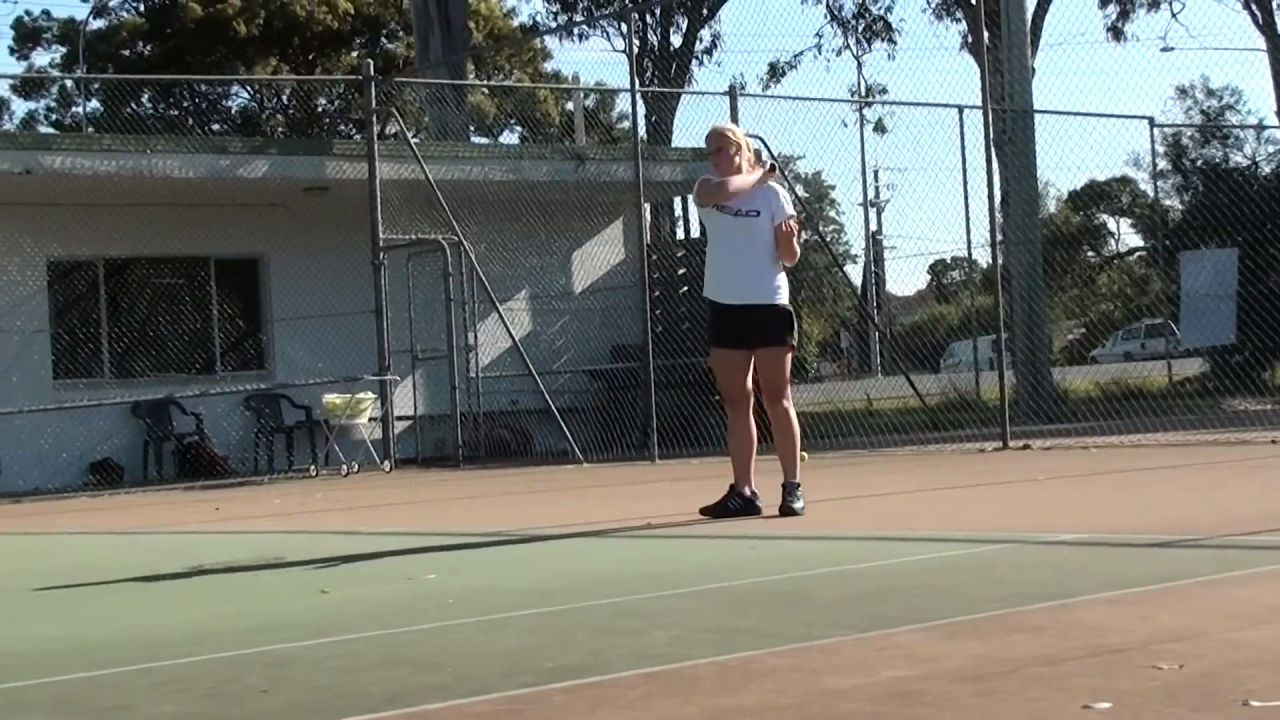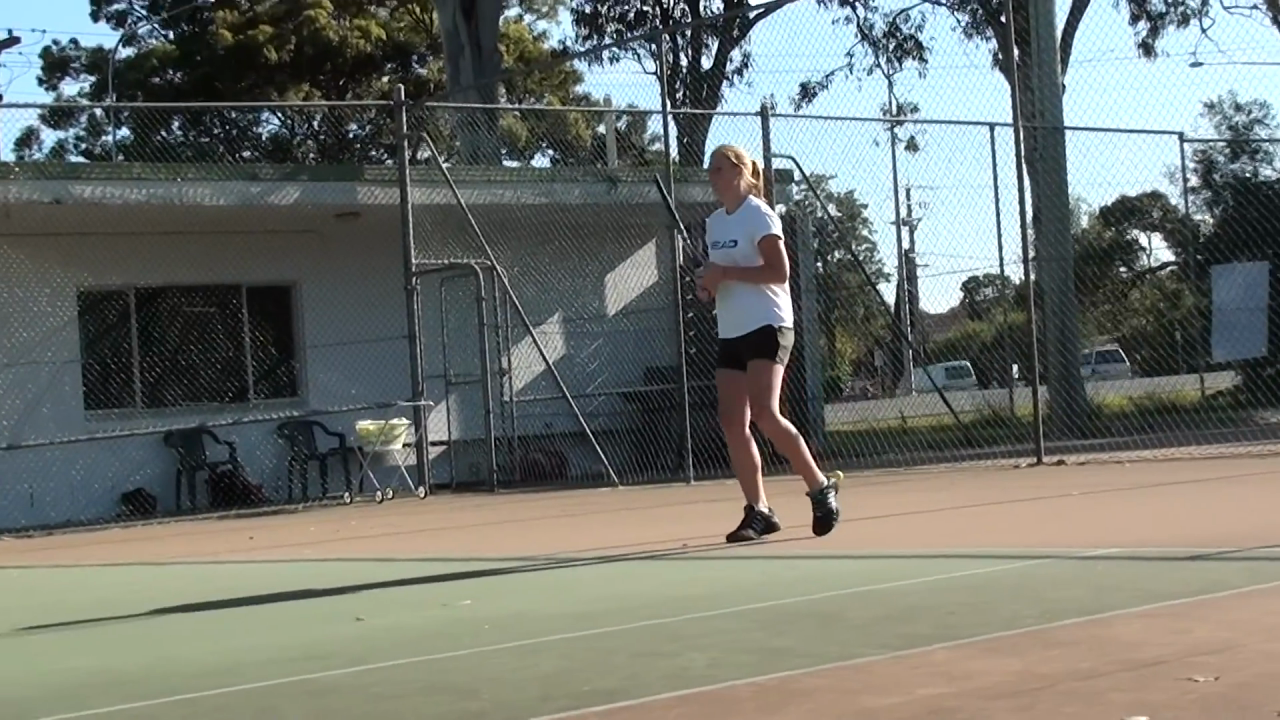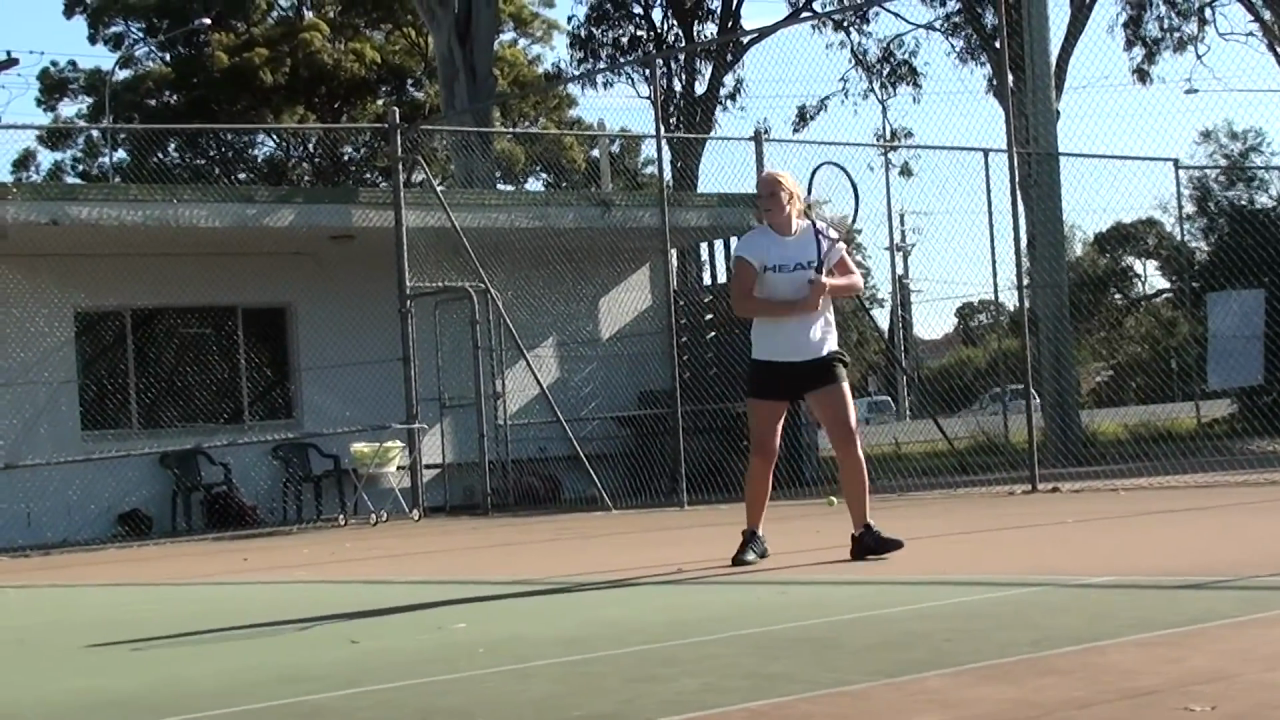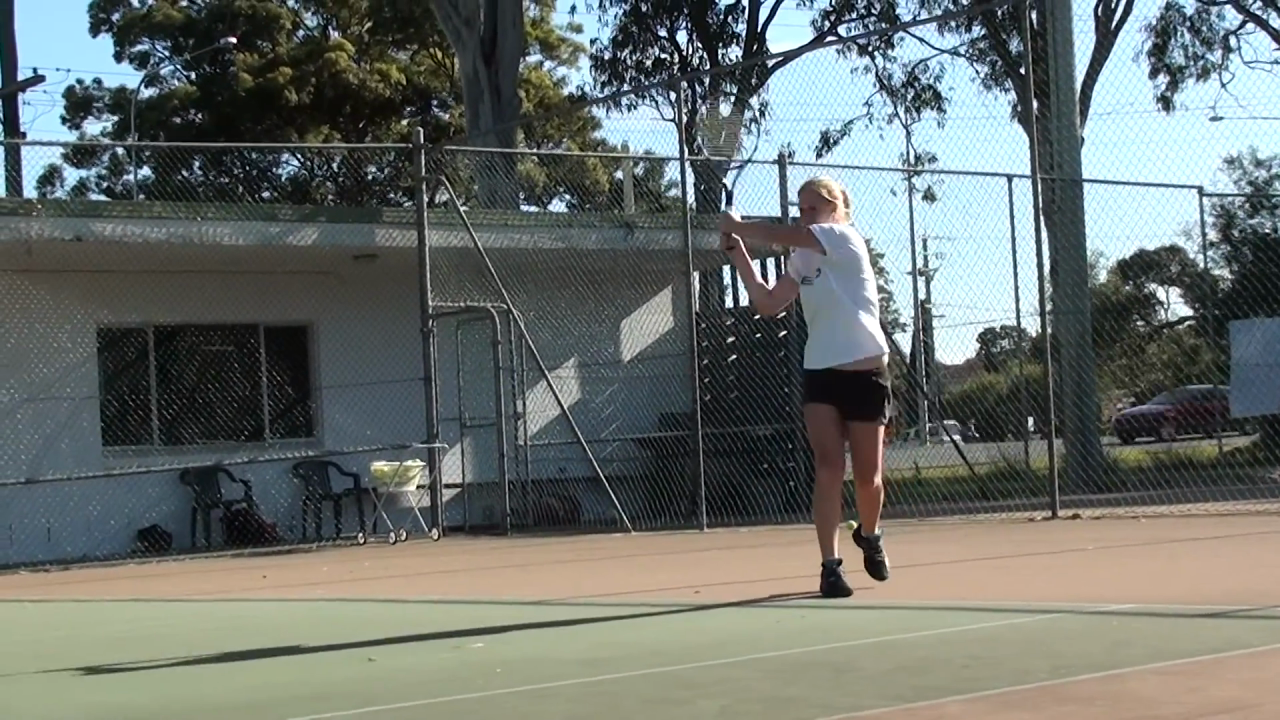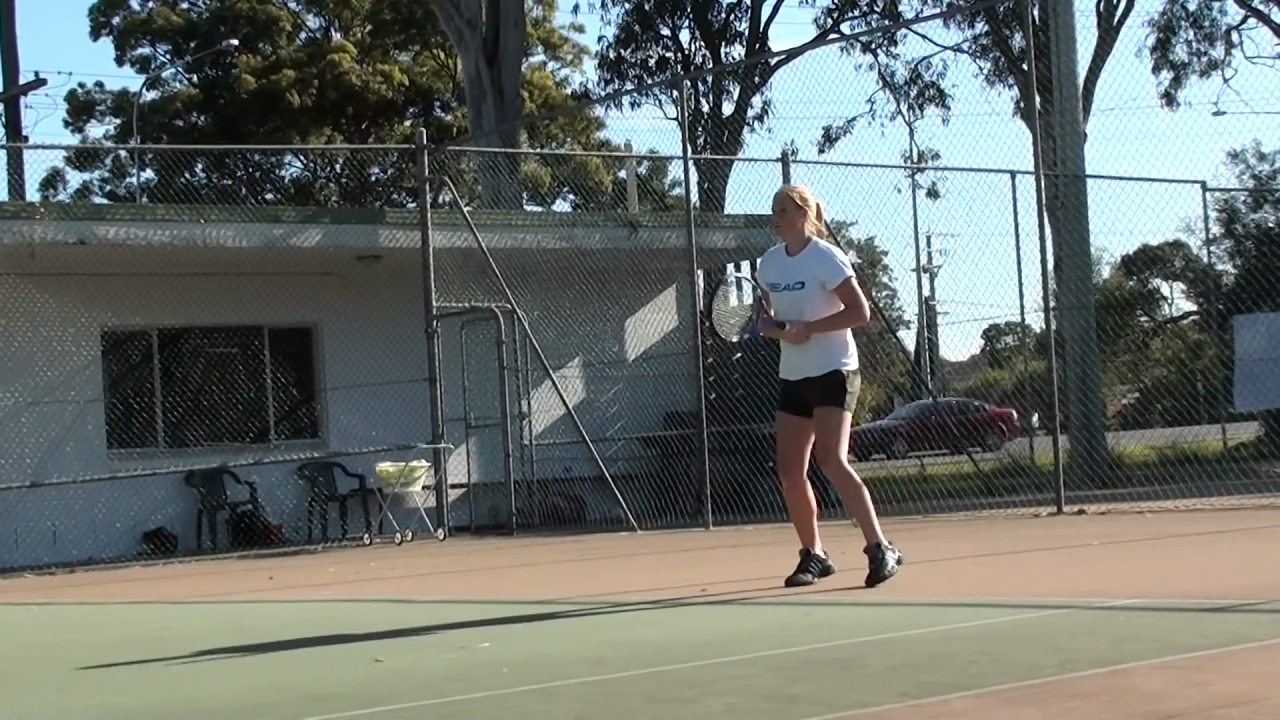
dt=1s
person 1, frame 1
left shoulder: (773, 194)
right shoulder: (709, 190)
left elbow: (789, 258)
right elbow: (723, 189)
left wrist: (790, 238)
right wrist: (756, 174)
left hip: (769, 305)
right hip: (725, 308)
left knee: (777, 399)
right knee: (736, 404)
left ankle: (792, 487)
right ankle: (743, 492)
person 1, frame 2
left shoulder: (759, 216)
right shoulder: (714, 222)
left elbow: (780, 272)
left wrist: (726, 272)
right wrist: (708, 283)
left hip: (767, 327)
right hip: (731, 333)
left knee: (765, 414)
right knee: (732, 424)
left ankle: (821, 487)
right ankle: (759, 511)
person 1, frame 3
left shoulder: (821, 236)
right shoulder: (750, 244)
left elbow: (855, 280)
right elbow: (741, 303)
left wrist: (830, 286)
right wrist: (797, 306)
left hip: (821, 355)
right hip: (770, 362)
left knee: (848, 440)
right knee: (762, 454)
left ankle: (863, 533)
right ankle: (753, 536)
person 1, frame 4
left shoulder: (843, 237)
right shoulder: (803, 258)
left elbow: (779, 233)
right elbow: (769, 305)
left wrist: (737, 227)
right wrist: (742, 255)
left hip: (865, 370)
right hip: (821, 372)
left knee: (868, 476)
right knee: (829, 469)
left ankle: (869, 536)
right ankle: (831, 566)
person 1, frame 5
left shoulder: (827, 257)
right shoulder: (769, 262)
left elbow: (860, 313)
right elbow: (766, 312)
left wrist: (808, 329)
right wrist: (775, 327)
left hip: (833, 371)
right hip: (792, 377)
left knee: (833, 462)
right knee: (789, 471)
left ankle: (880, 548)
right ankle: (814, 555)
